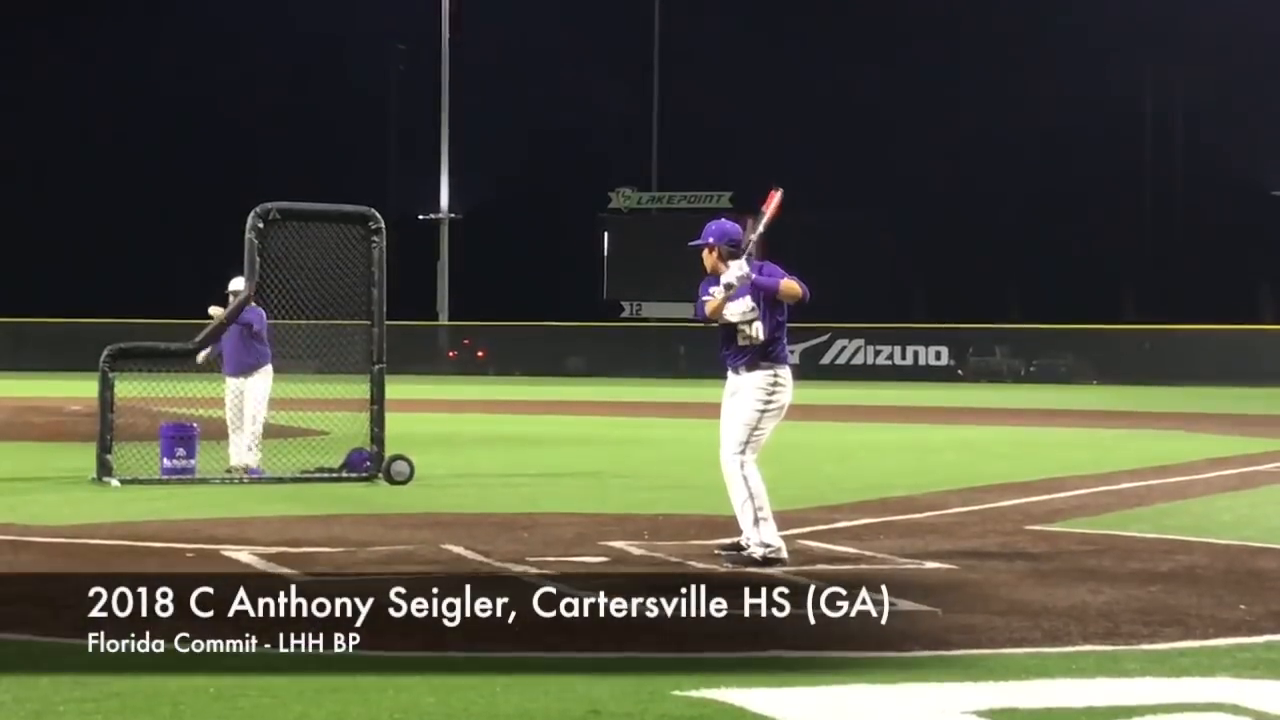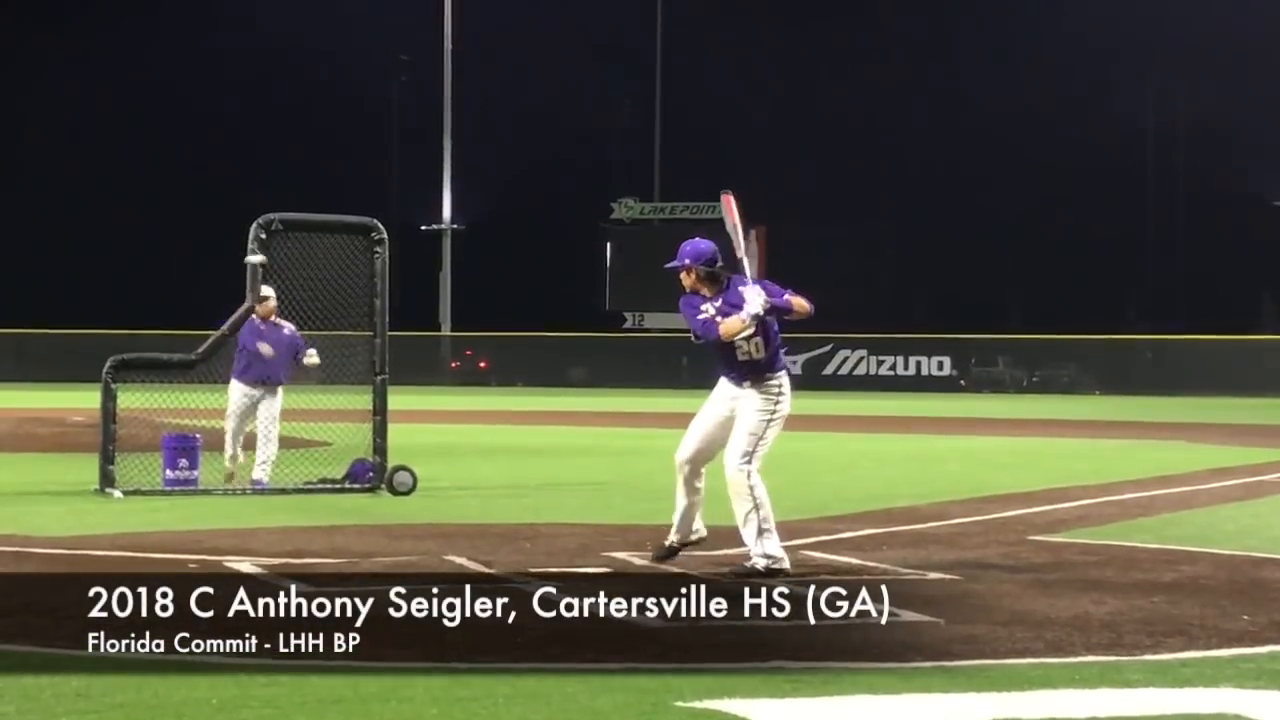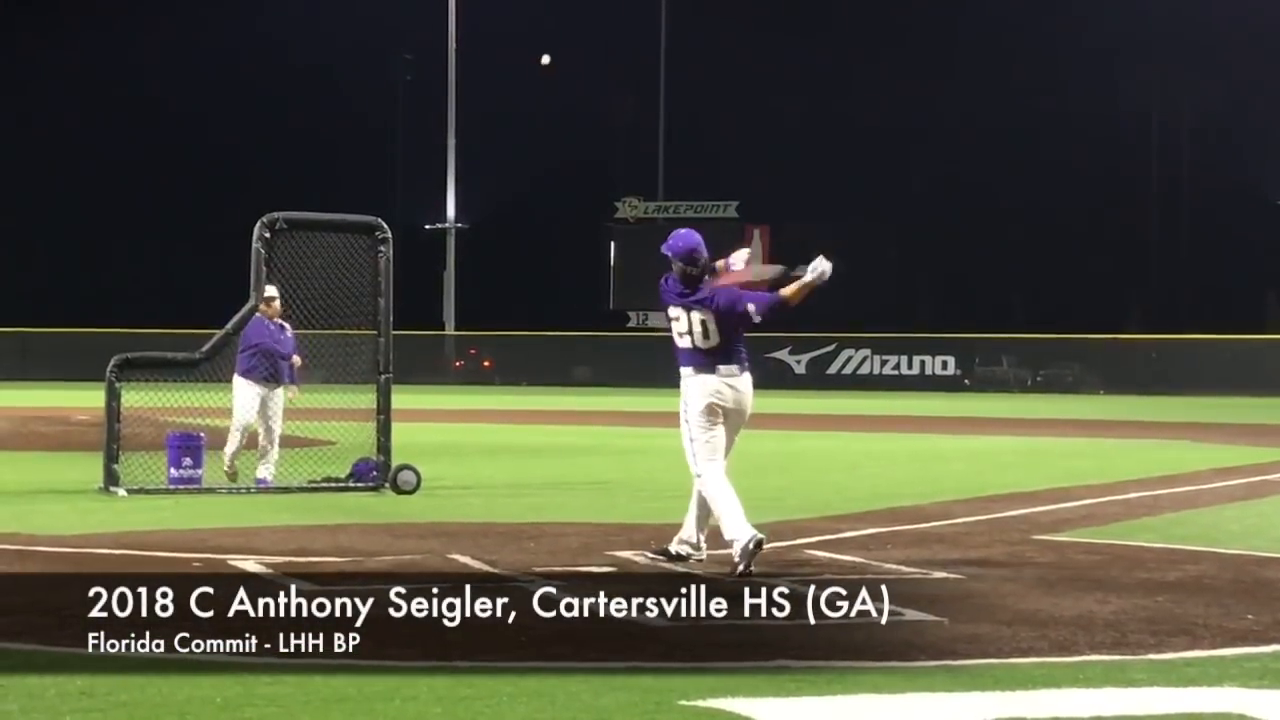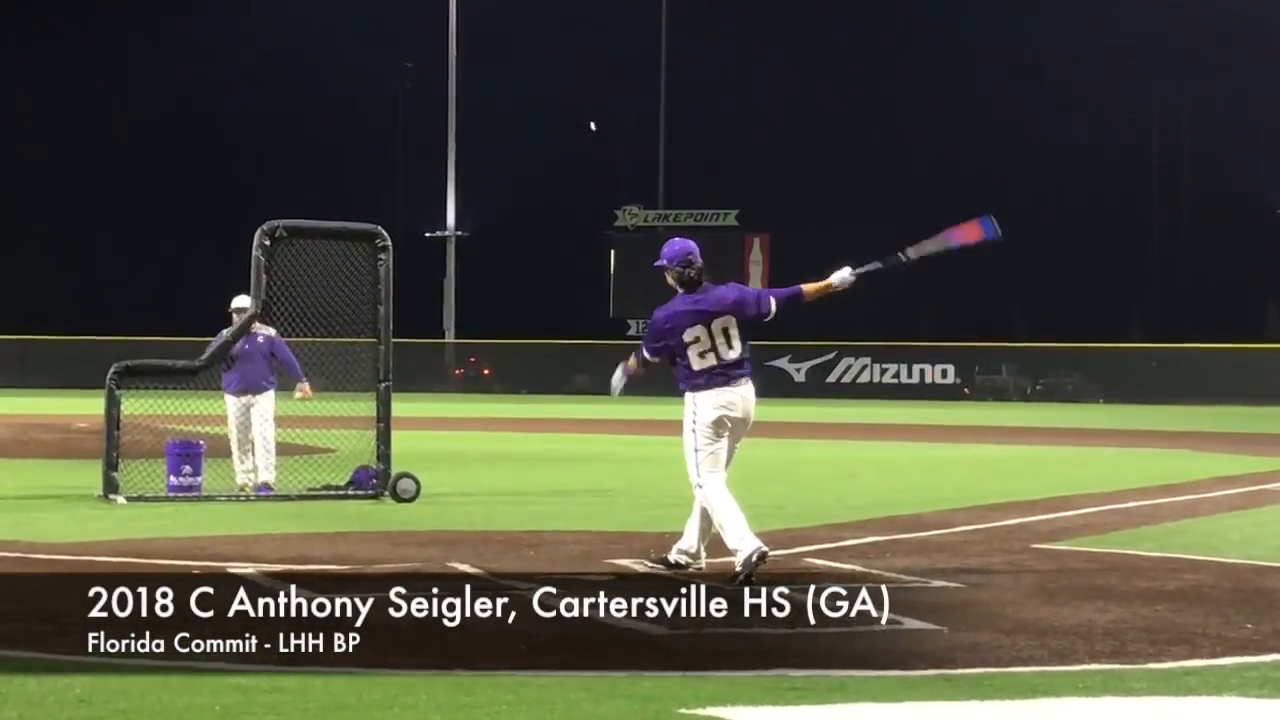
dt=0.7s
person 1, frame 1
left shoulder: (761, 271)
right shoulder: (710, 285)
left elbow: (799, 293)
right elbow: (707, 314)
left wrist: (751, 280)
right wrist: (726, 290)
left hip: (767, 379)
right hip: (736, 379)
left knee: (736, 455)
right knee: (732, 458)
left ankle: (768, 547)
right ankle: (753, 536)
person 1, frame 2
left shoulder: (748, 287)
right shoulder: (690, 303)
left elbow: (805, 308)
right elbow: (717, 332)
left wrist: (768, 303)
right wrist: (748, 315)
left hip: (766, 390)
right hip: (729, 388)
left knee: (739, 466)
right knee: (688, 457)
left ankle: (770, 557)
right ankle: (686, 532)
person 1, frame 3
left shoulder: (668, 287)
right shoulder: (720, 297)
right elbow: (765, 304)
left wrist: (728, 263)
right wrist: (811, 278)
left hip: (699, 385)
right hip: (739, 383)
left knee: (708, 471)
right knee: (713, 466)
left ankle: (744, 539)
right ankle: (689, 543)
person 1, frame 4
left shoulder: (666, 317)
right shoulder: (731, 296)
left elbow: (646, 356)
right elbow: (784, 297)
left wrist: (623, 372)
right wrist: (831, 282)
left hip: (705, 401)
right hip: (743, 394)
left knee: (707, 483)
right knee: (710, 478)
left ankle: (747, 548)
right ankle: (687, 551)
person 2, frame 1
left shoulder: (254, 312)
right shoulder: (235, 315)
left elbow: (248, 321)
left wrist: (225, 314)
right wrist: (210, 351)
left hip: (256, 374)
right hip: (233, 377)
left knee: (253, 417)
right knee: (235, 422)
left ankle: (250, 463)
right ankle: (237, 463)
person 2, frame 2
left shoulder: (288, 329)
right shoulder: (249, 323)
left elbow: (300, 352)
right elbow: (247, 340)
left wrist: (309, 357)
right wrist: (259, 347)
left hip: (272, 390)
right hip: (243, 387)
left knee: (268, 434)
right knee: (234, 428)
left ankle: (260, 476)
right ankle: (232, 465)
person 2, frame 3
left shoulder: (286, 328)
right shoulder: (255, 322)
left elbow: (291, 356)
right elbow: (265, 345)
left wrist: (292, 383)
right wrist: (289, 357)
left hip: (275, 387)
right hip: (248, 383)
left knee: (271, 430)
right knee: (243, 421)
left ankle: (265, 475)
right ankle: (230, 462)
person 2, frame 4
left shoulder: (268, 335)
right shoulder: (226, 335)
left elbow: (286, 357)
left wrist: (301, 380)
right wrist: (229, 350)
left hip: (263, 394)
right hip: (235, 396)
left knee: (264, 435)
right knee: (239, 440)
left ankle: (266, 481)
right ankle: (245, 482)
